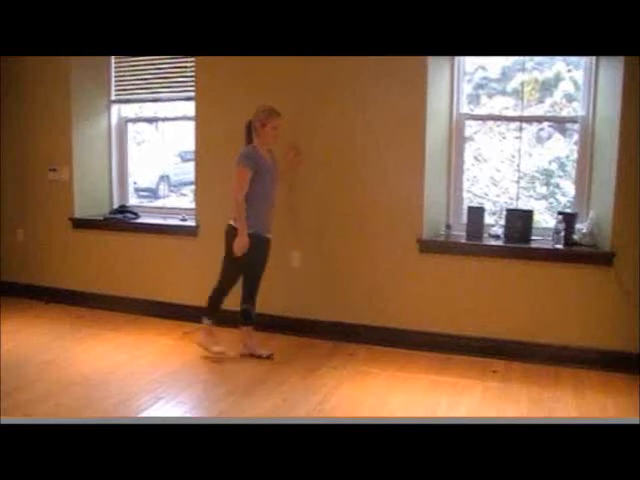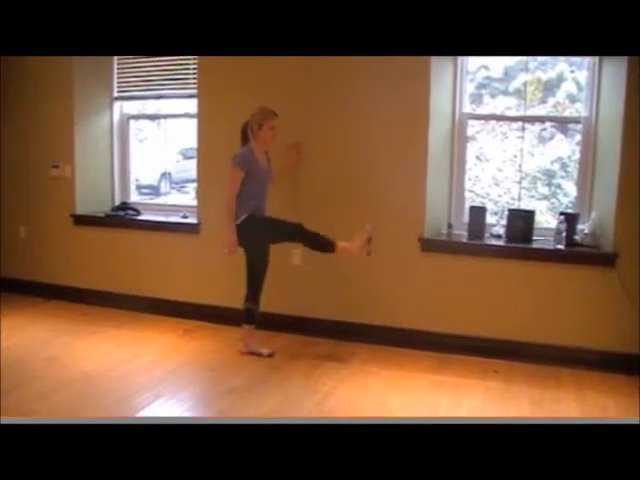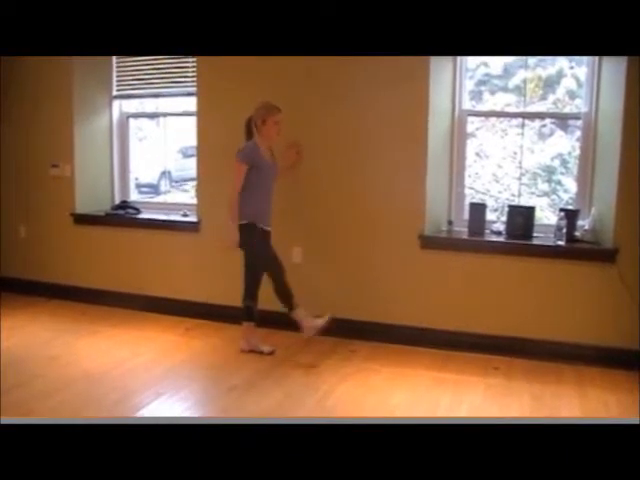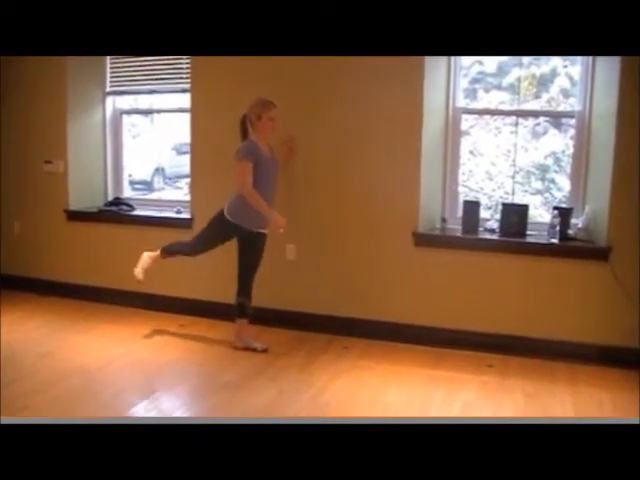
dt=1s
person 1, frame 1
left shoulder: (269, 155)
right shoulder: (248, 155)
right elbow: (238, 196)
left wrist: (288, 164)
right wrist: (242, 233)
left hip: (261, 232)
right hip: (242, 229)
left knee: (252, 287)
right knee: (228, 279)
left ankle: (248, 342)
right ankle: (206, 332)
person 1, frame 2
left shoulder: (265, 156)
right shoulder: (243, 157)
right elbow: (231, 196)
left wrist: (289, 165)
right wrist: (231, 232)
left hip: (256, 223)
right hip: (245, 223)
left knee: (256, 284)
right knee: (296, 231)
left ankle: (248, 340)
right ankle: (351, 248)
person 1, frame 3
left shoulder: (269, 152)
right shoulder: (247, 152)
right elbow: (234, 192)
left wrist: (286, 164)
right wrist: (233, 227)
left hip: (259, 225)
right hip: (245, 224)
left knee: (254, 280)
right knee: (275, 269)
left ankle: (249, 338)
right ankle: (303, 320)
person 1, frame 4
left shoulder: (268, 149)
right shoulder: (247, 149)
right elbow: (246, 189)
left wrist: (284, 157)
right wrist: (271, 214)
left hip: (257, 227)
right hip: (235, 219)
left knee: (246, 280)
right knee: (194, 247)
left ankle: (241, 335)
right ankle: (151, 257)
